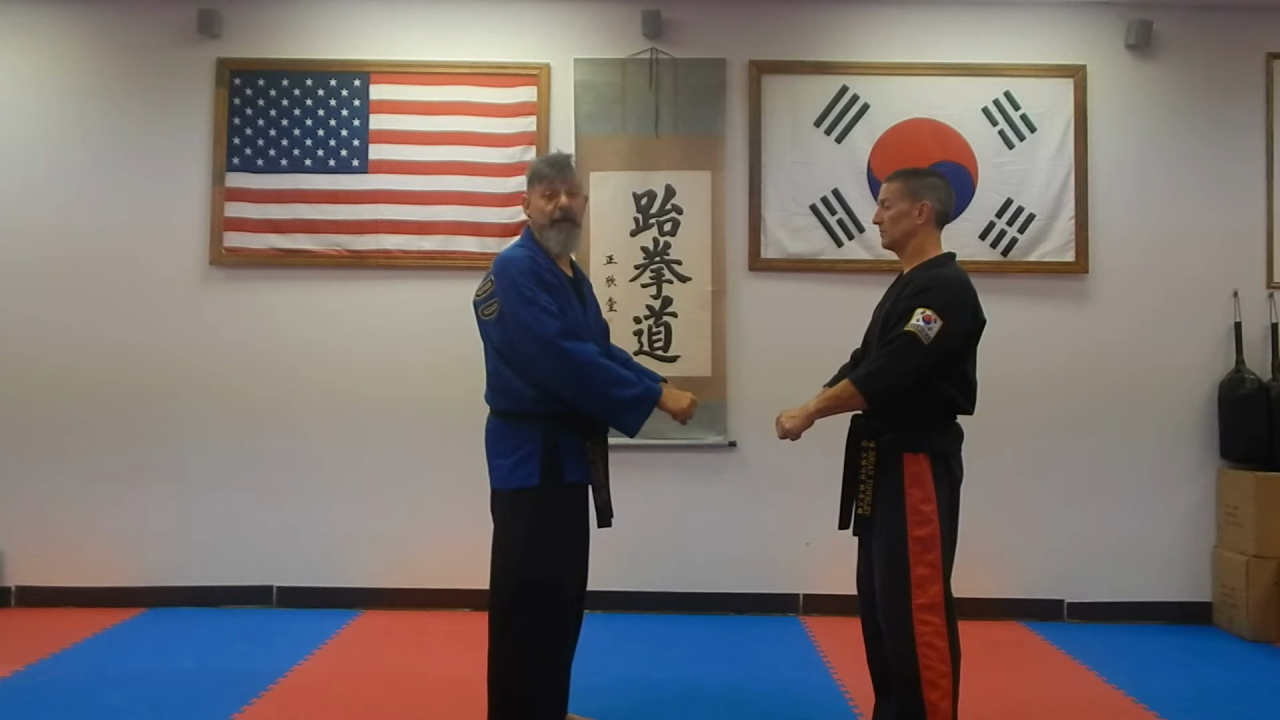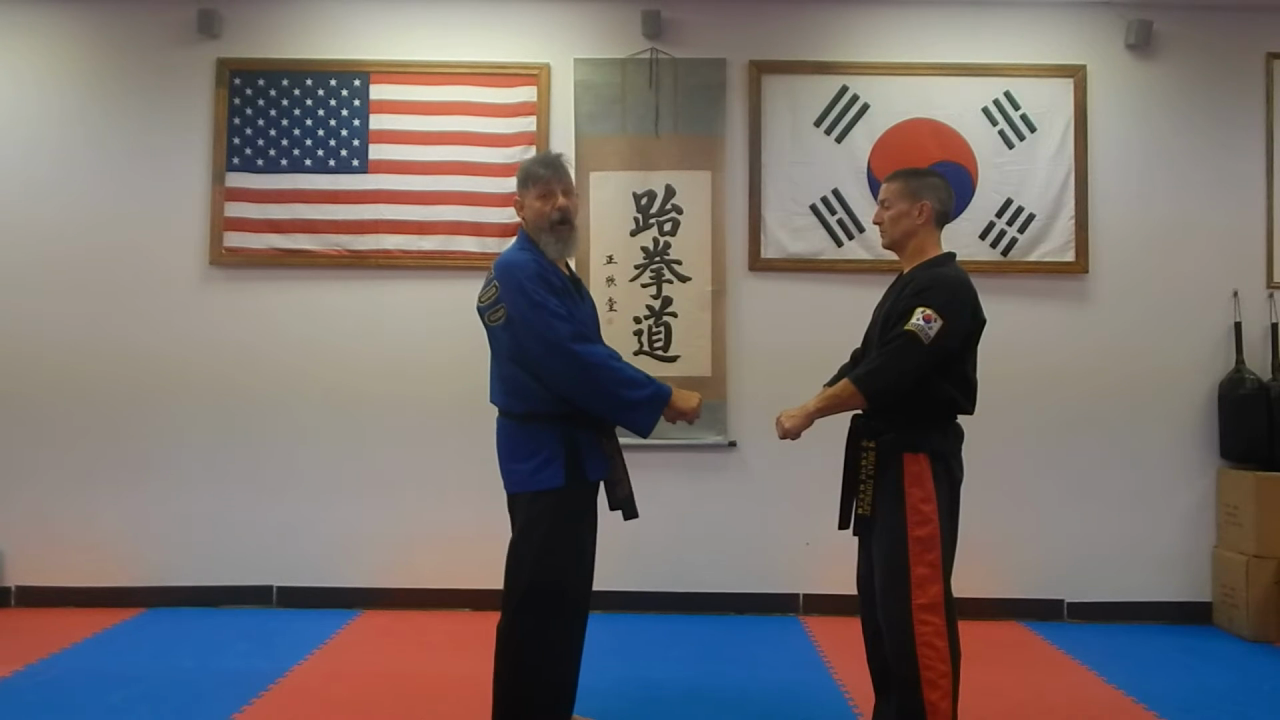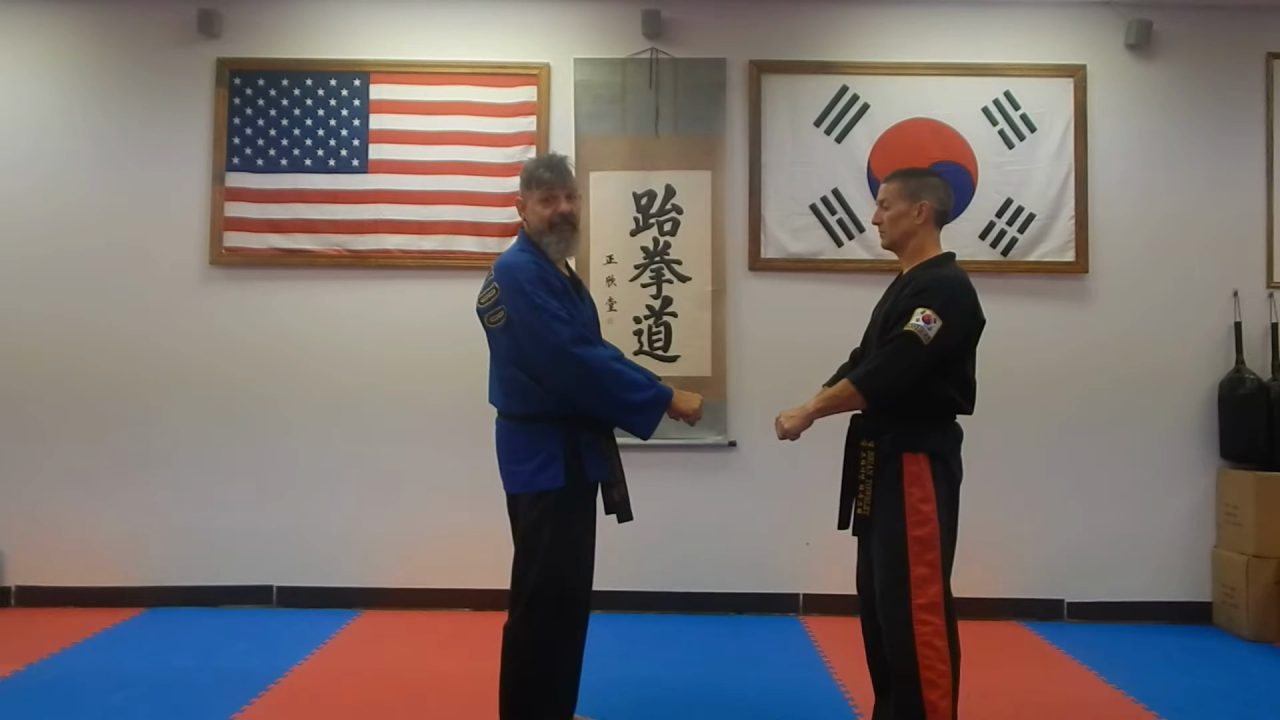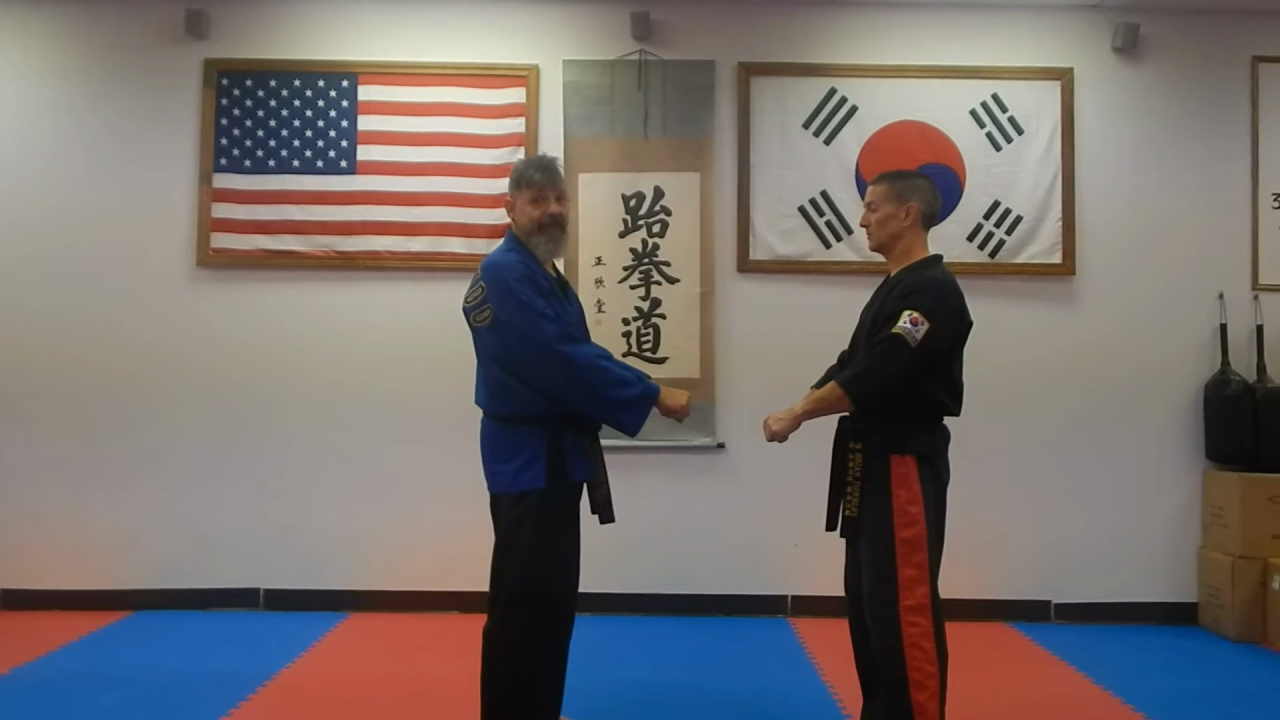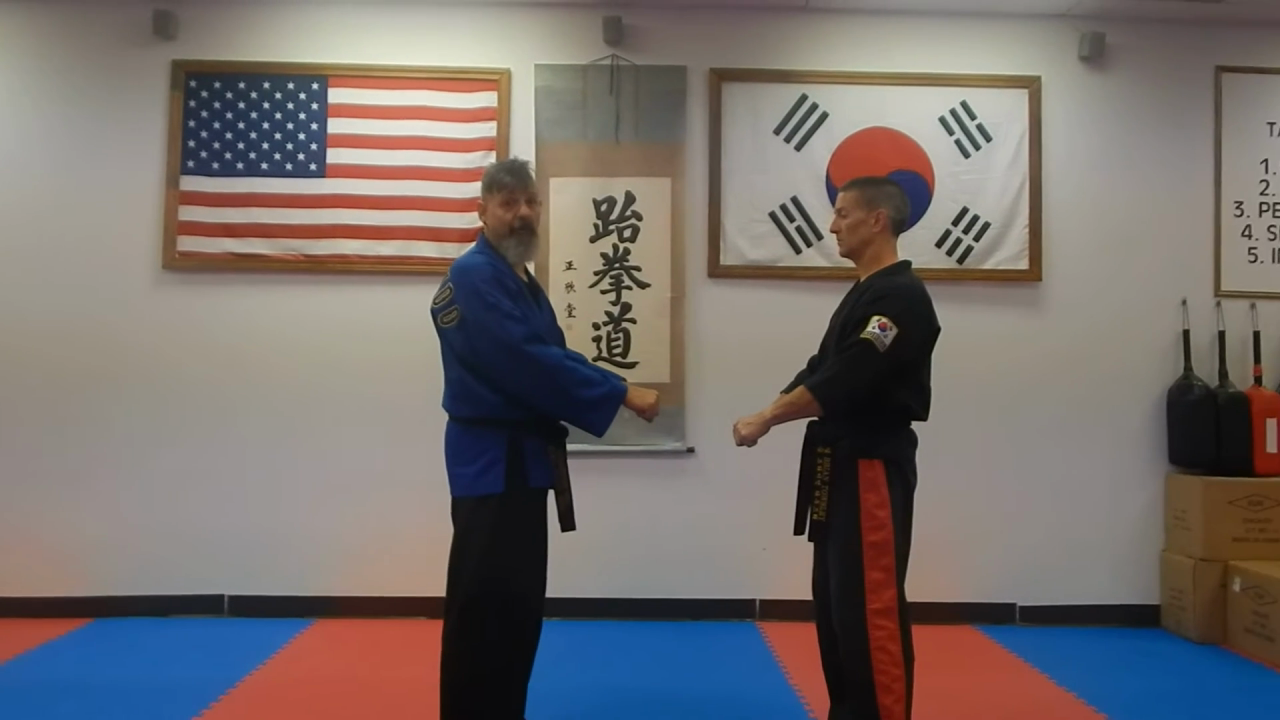
dt=0.4s
person 1, frame 1
left shoulder: (570, 275)
right shoulder: (515, 269)
left elbow: (600, 350)
right elbow: (565, 359)
left wrist: (658, 385)
right wrist: (654, 397)
left hip: (566, 448)
right hip: (531, 454)
left knee: (562, 592)
right knee: (528, 597)
person 1, frame 2
left shoulder: (558, 272)
right shoulder: (518, 272)
left elbow: (591, 352)
right elbow: (574, 362)
left wrist: (655, 392)
right wrist: (662, 398)
left hip: (568, 448)
right hip: (544, 452)
left knee: (566, 591)
right knee: (539, 596)
person 1, frame 3
left shoulder: (557, 272)
right shoulder: (518, 273)
left elbow: (593, 351)
right elbow: (576, 362)
left wrist: (656, 389)
right wrist: (664, 399)
left hip: (567, 448)
right hip: (544, 452)
left knee: (566, 591)
right knee: (546, 595)
person 1, frame 4
left shoulder: (546, 274)
right shoulder: (504, 274)
left elbow: (582, 352)
right elbow: (563, 361)
left wrist: (647, 388)
right wrist: (652, 395)
left hip: (554, 451)
right hip: (527, 455)
left knee: (553, 594)
right knee: (525, 598)
person 1, frame 5
left shoulder: (520, 280)
right shoulder: (473, 276)
left elbow: (554, 354)
right elbow: (529, 361)
left wrist: (617, 389)
right wrist: (621, 394)
left hip: (523, 453)
right hip: (491, 460)
left knee: (520, 600)
right knee: (483, 604)
person 2, frame 1
left shoulder: (945, 289)
right shoulder: (906, 286)
left elbow: (887, 374)
right elbow: (865, 365)
left wrist: (809, 413)
right wrist: (809, 409)
left hip: (919, 463)
right hip: (886, 459)
left knee: (917, 602)
right knee: (881, 596)
person 2, frame 2
left shoulder: (946, 289)
right shoulder: (906, 286)
left elbow: (887, 375)
right elbow: (864, 365)
left wrist: (809, 413)
right wrist: (810, 410)
left hip: (919, 463)
right hip: (886, 459)
left knee: (916, 602)
right knee: (881, 595)
person 2, frame 3
left shoulder: (945, 289)
right shoulder: (905, 286)
left elbow: (886, 375)
right elbow: (863, 365)
left wrist: (808, 413)
right wrist: (809, 409)
left hip: (918, 463)
right hip: (885, 459)
left knee: (916, 602)
right knee: (880, 595)
person 2, frame 4
left shoulder: (932, 291)
right shoulder: (893, 288)
left elbow: (873, 377)
right elbow: (851, 367)
left wrist: (796, 415)
right wrist: (797, 412)
left hip: (906, 464)
right hip: (873, 460)
left knee: (903, 603)
right knee: (868, 597)
person 2, frame 5
left shoulder: (901, 297)
right shoulder: (863, 294)
left elbow: (842, 383)
right elbow: (820, 372)
left wrist: (765, 420)
right wrist: (767, 417)
left hip: (874, 469)
right hip: (841, 465)
left knee: (870, 605)
right knee: (836, 601)
